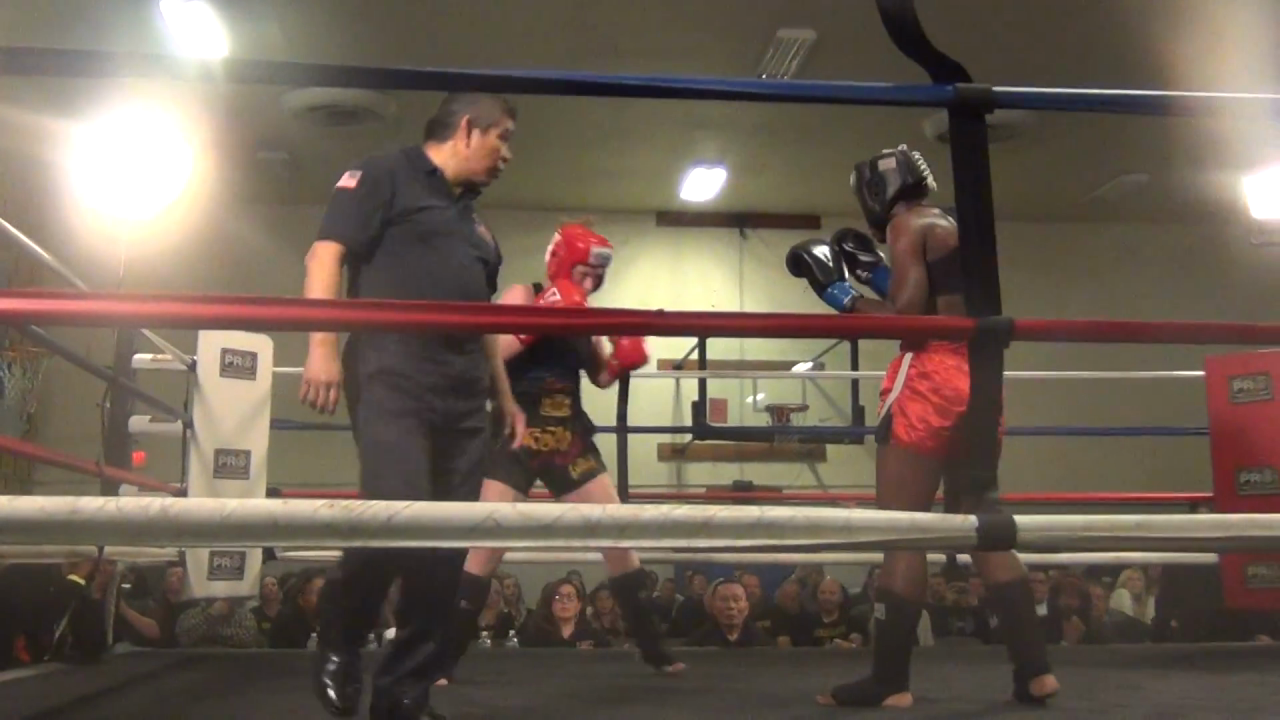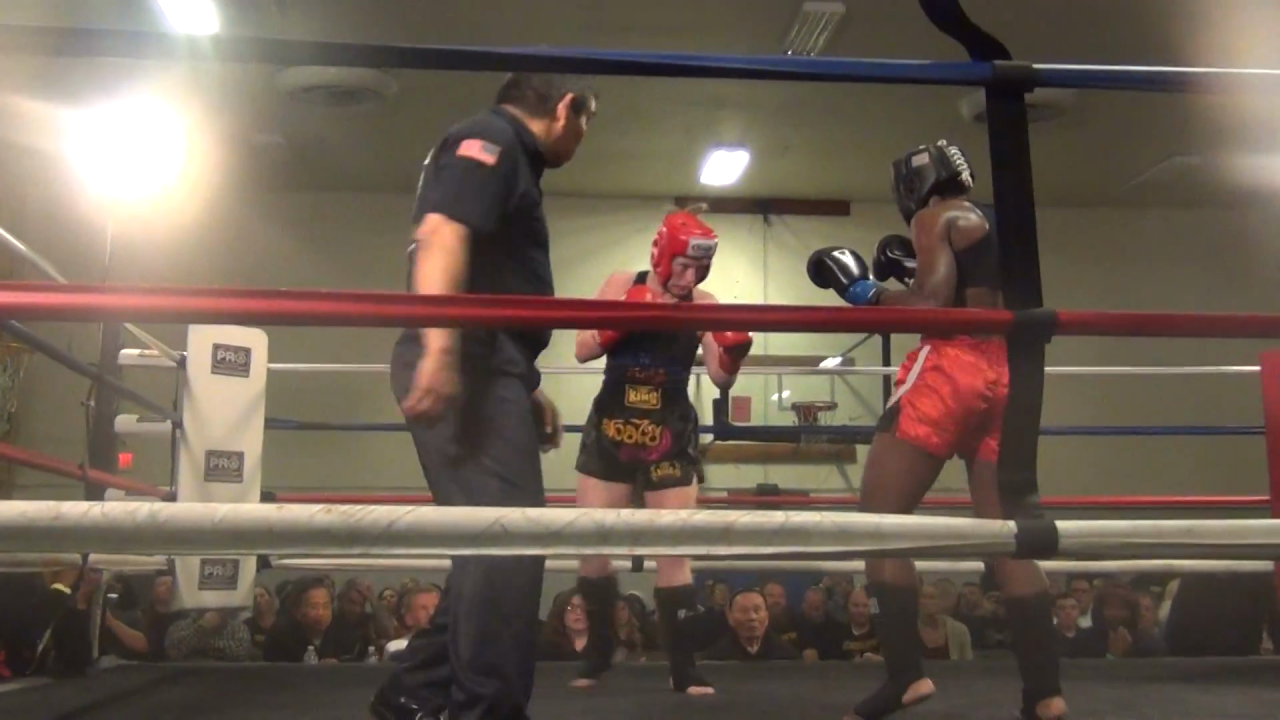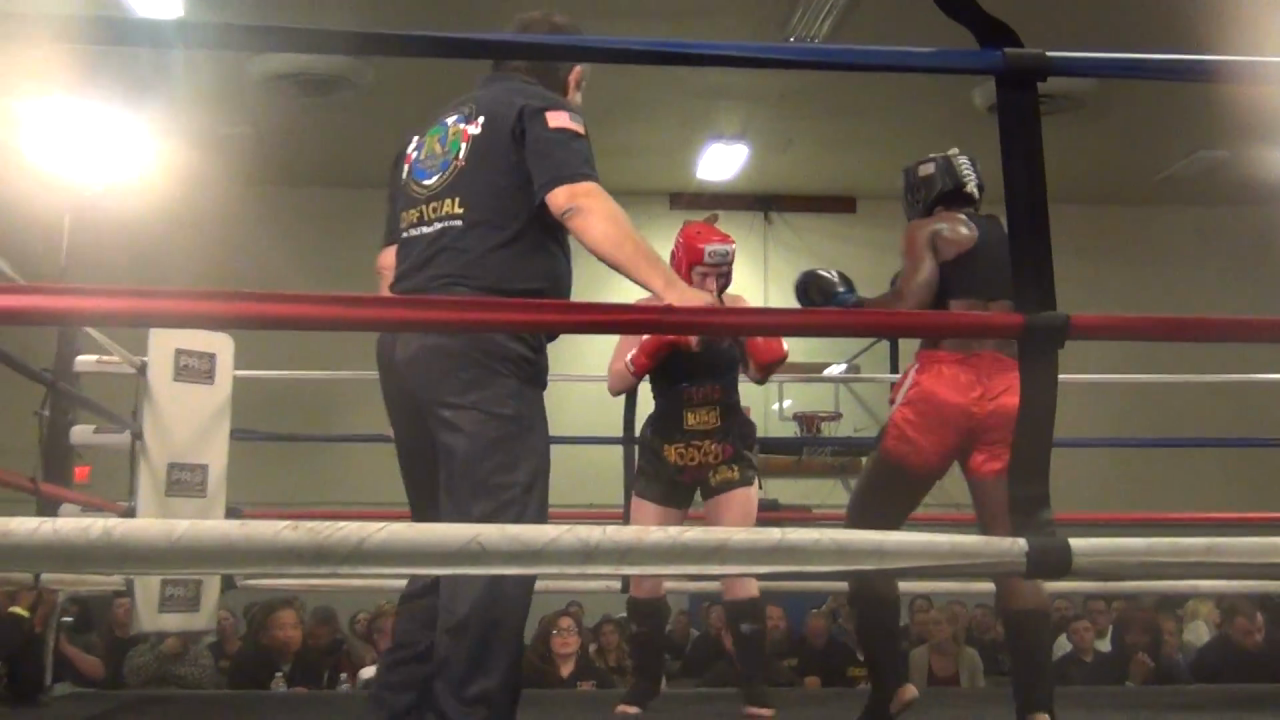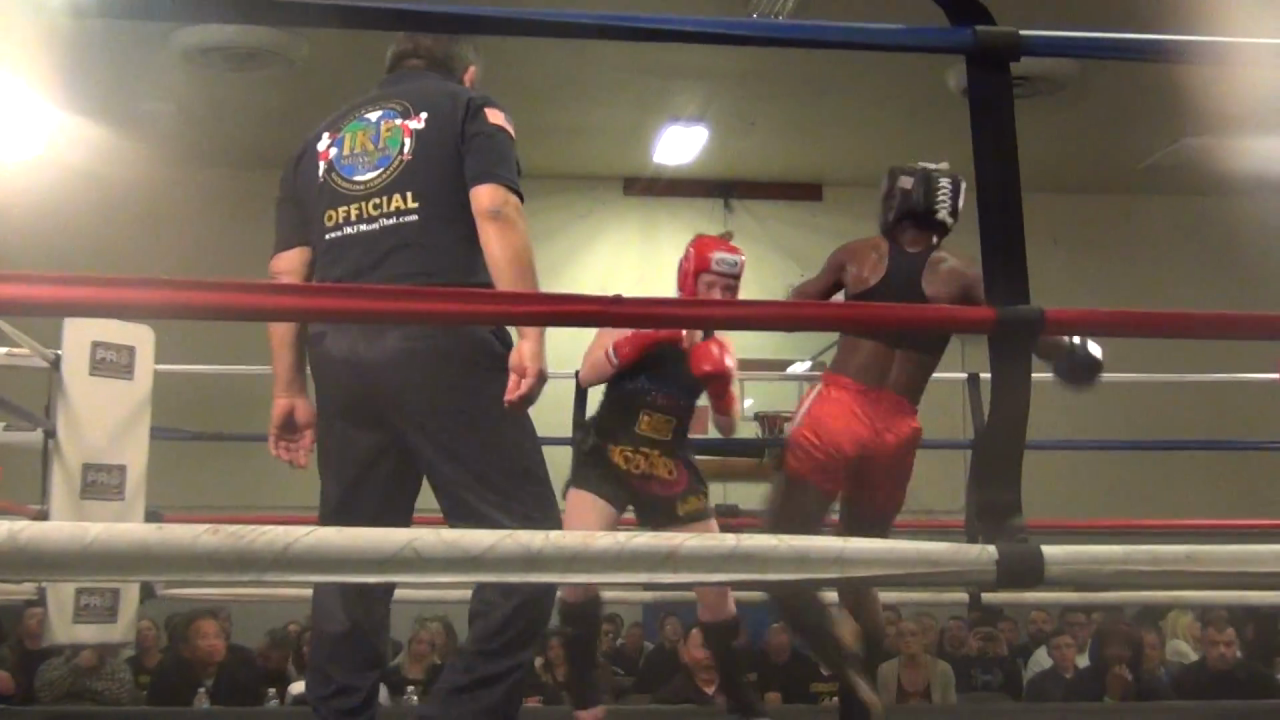
dt=0.4s
person 1, frame 1
left shoulder: (474, 219)
right shoulder: (382, 176)
right elbow: (325, 256)
left wrist: (504, 396)
right wrist: (323, 343)
left hip: (463, 392)
right hip: (391, 375)
left knee: (445, 543)
right ankle: (339, 643)
person 1, frame 2
left shoulder: (509, 163)
right shoulder: (489, 143)
right elbow: (441, 236)
left wrist: (529, 390)
right wrist: (438, 349)
left hip: (485, 372)
right hip: (471, 370)
left knee: (490, 546)
person 1, frame 3
left shoulder: (427, 136)
right shoulder: (541, 110)
left elbow: (389, 265)
right elbow: (578, 203)
right wrist: (671, 287)
left hip: (407, 349)
right hip: (484, 352)
person 1, frame 4
left shoulder: (321, 140)
right shoulder: (471, 109)
left elbow: (288, 272)
right elbow: (493, 208)
left wrist: (289, 389)
right wrist: (529, 331)
left hip: (344, 356)
right hip: (445, 349)
right knee: (523, 537)
person 2, frame 1
left shoulder: (908, 225)
right shoulder: (967, 228)
left elbow: (905, 318)
left wrist: (838, 291)
right wrist: (876, 270)
left hip: (930, 377)
right hip: (977, 375)
left ankle: (889, 680)
right ankle: (1033, 668)
person 2, frame 2
left shoulder: (934, 218)
right shoulder: (1002, 226)
left elbow: (935, 303)
left wrist: (865, 290)
left hip: (949, 369)
right hip: (1005, 374)
left knee: (879, 519)
person 2, frame 3
left shoulder: (926, 231)
right shoulder: (1016, 240)
left elbow: (911, 307)
left wrist: (842, 302)
left hip: (941, 385)
right hip: (1007, 390)
left knee: (865, 534)
person 2, frame 4
left shoulder: (856, 255)
right shoulder: (960, 277)
left elbow: (796, 304)
right wrist: (1074, 350)
left hip: (836, 410)
right hip: (895, 429)
person 3, frame 1
left shoulder: (584, 312)
right shoulder: (521, 297)
left elbow: (598, 376)
left wrist: (621, 361)
left hip: (570, 438)
right hip: (516, 435)
right knee: (487, 544)
left ankle: (651, 645)
right ankle: (443, 656)
person 3, frame 2
left shoulder: (703, 305)
right shoulder: (621, 285)
left elbow: (721, 378)
right elbow: (582, 351)
left wrist: (734, 349)
left hip: (670, 435)
right hip: (610, 431)
left knee: (672, 553)
right knee: (591, 549)
left ankle: (684, 670)
right ankle: (599, 651)
person 3, frame 3
left shoulder: (736, 309)
right shoulder: (651, 310)
left elbow: (755, 373)
right elbow: (616, 383)
left wrist: (769, 358)
right wrist: (655, 344)
left hip: (727, 449)
right hip: (666, 453)
right knee: (645, 571)
person 3, frame 4
left shoulder: (713, 344)
left elbow: (727, 427)
right elbow: (586, 373)
left wrist: (720, 384)
right wrist: (641, 339)
left hip: (669, 468)
right hip: (607, 458)
left knee: (714, 583)
